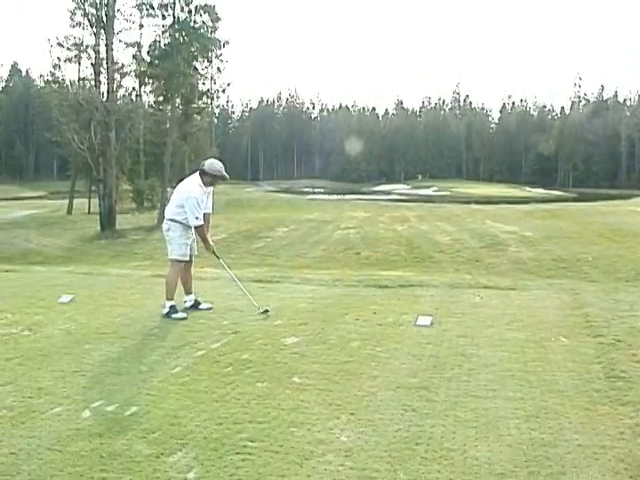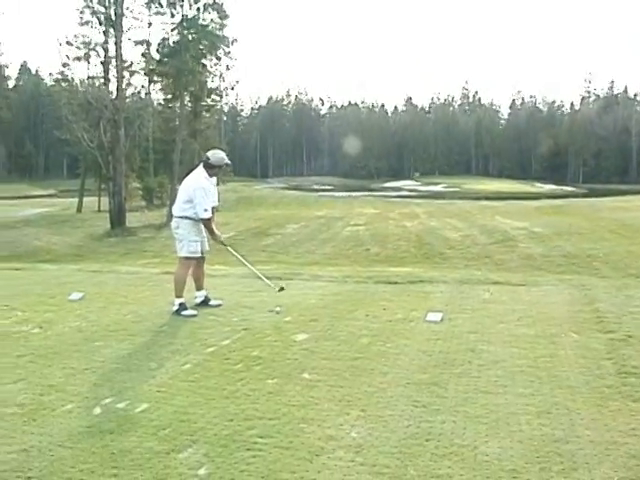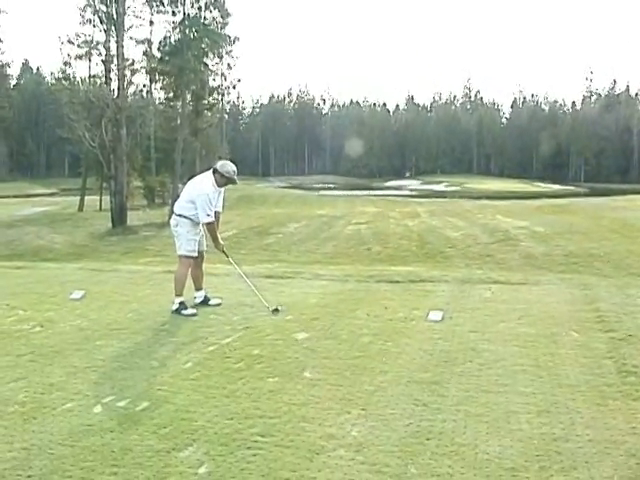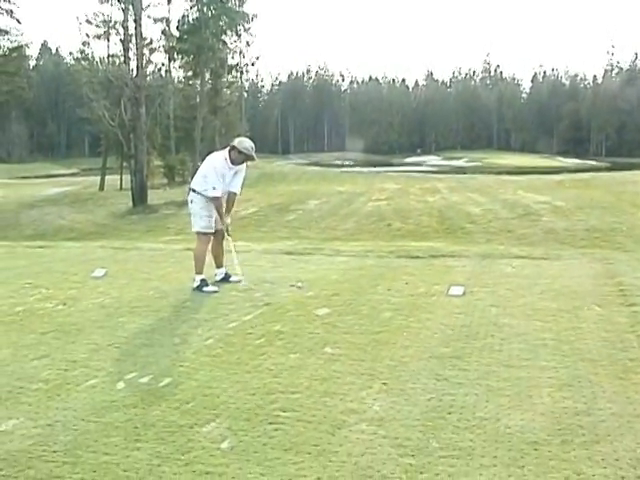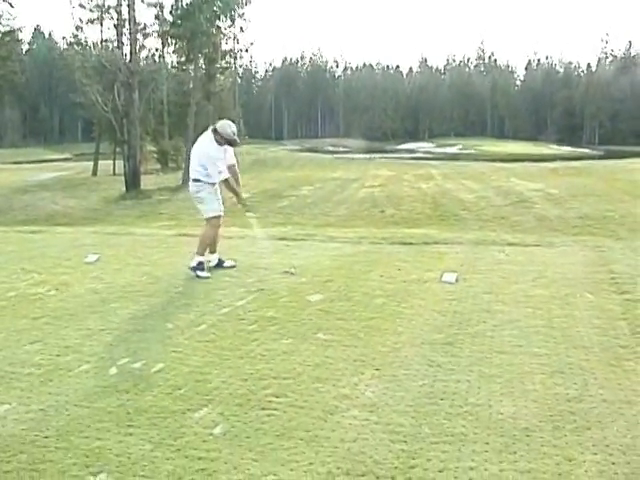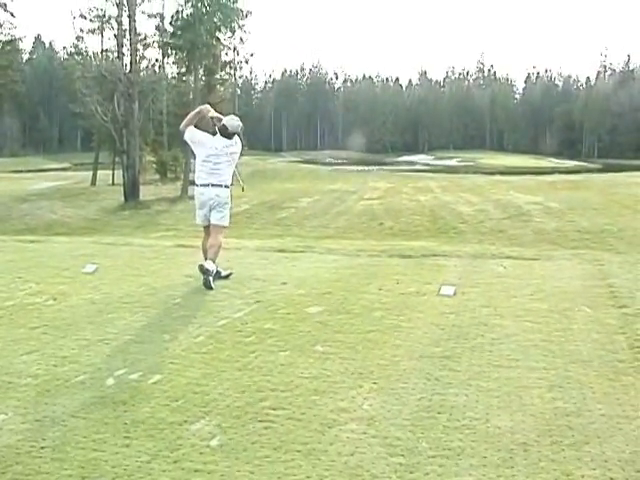
dt=0.7s
person 1, frame 1
left shoulder: (207, 185)
right shoulder: (193, 191)
left elbow: (206, 212)
right elbow: (197, 222)
left wrist: (207, 237)
right wrist: (207, 243)
left hip: (187, 226)
right hip: (175, 226)
left knee: (188, 264)
right knee: (177, 265)
left ankle: (190, 300)
right ankle: (169, 307)
person 1, frame 2
left shoulder: (210, 177)
right shoulder: (200, 183)
left elbow: (212, 205)
right elbow: (204, 214)
left wrist: (213, 228)
right wrist: (213, 233)
left hip: (196, 223)
right hip: (185, 223)
left knee: (200, 259)
right knee: (186, 263)
left ankle: (201, 296)
right ankle: (178, 304)
person 1, frame 3
left shoulder: (217, 183)
right shoulder: (204, 188)
left elbow: (216, 211)
right elbow: (208, 220)
left wrist: (217, 235)
right wrist: (216, 241)
left hip: (195, 222)
right hip: (183, 222)
left knee: (199, 259)
right knee: (186, 262)
left ankle: (200, 296)
right ankle: (178, 303)
person 1, frame 4
left shoulder: (241, 166)
right shoulder: (216, 162)
left elbow: (233, 192)
right elbow: (214, 194)
left wrist: (227, 215)
right wrist: (222, 218)
left hip: (216, 202)
right hip: (200, 199)
left knee: (219, 236)
right knee: (204, 239)
left ankle: (221, 273)
right ankle: (199, 280)
person 1, frame 5
left shoulder: (222, 142)
right shoulder: (209, 149)
left elbow: (231, 165)
right elbow: (224, 178)
left wrist: (238, 188)
right wrist: (238, 196)
left hip: (209, 185)
right hip: (202, 186)
left knee: (215, 223)
right knee: (214, 223)
left ankle: (213, 259)
right ankle: (197, 262)
person 1, frame 6
left shoulder: (205, 141)
right shoulder: (236, 144)
left elbow: (184, 127)
right elbow: (230, 130)
left wrist: (200, 111)
right wrist: (216, 116)
left hip: (201, 191)
right hip: (221, 192)
left knee: (207, 232)
right knee: (217, 233)
left ankle: (212, 269)
right ankle: (209, 266)
